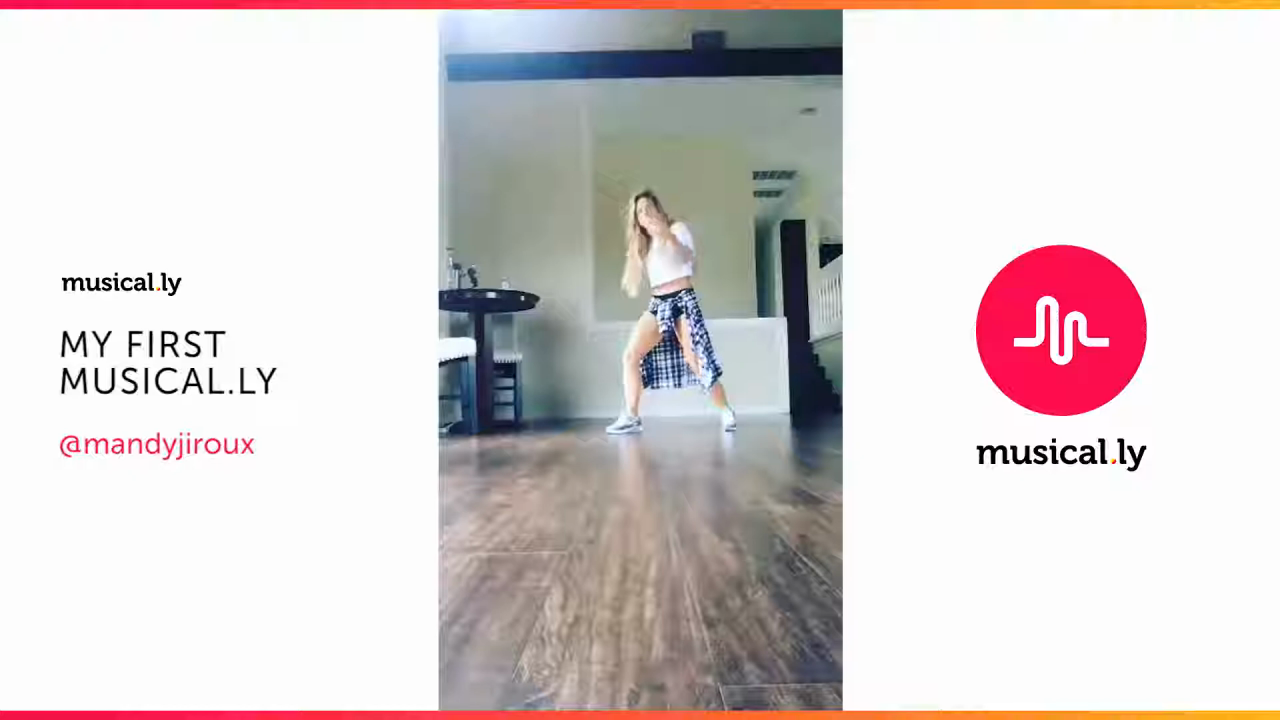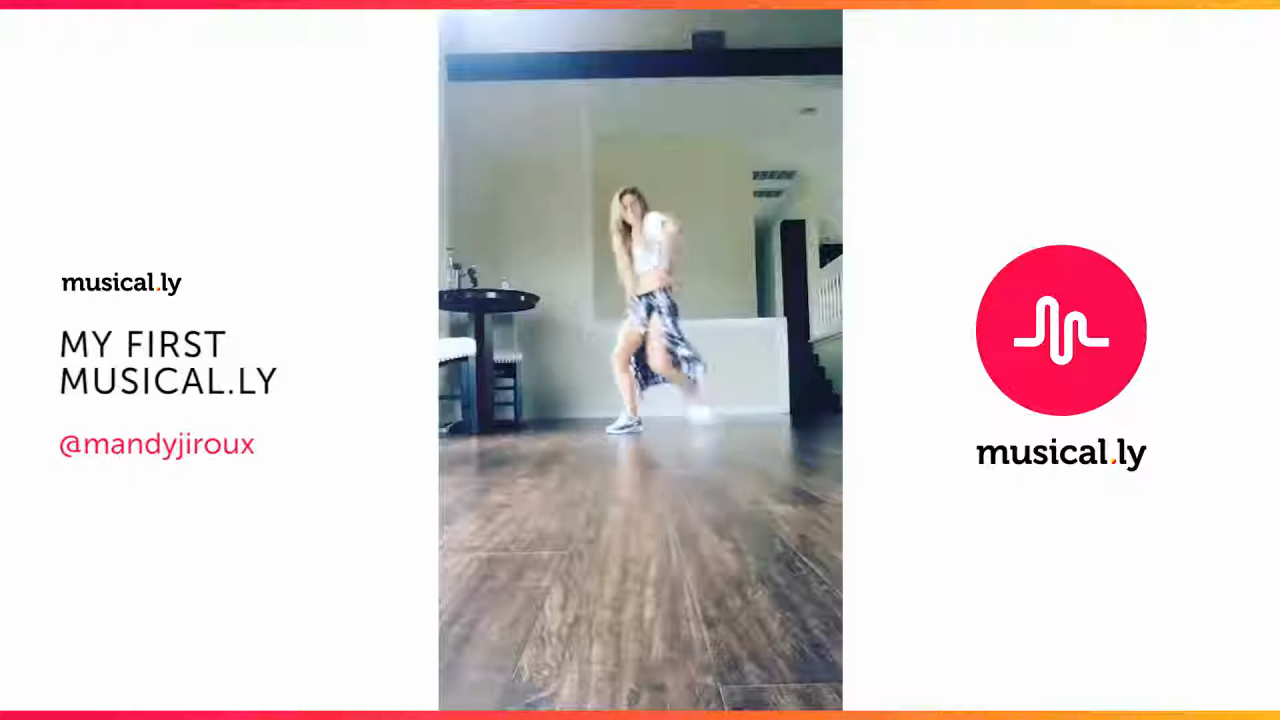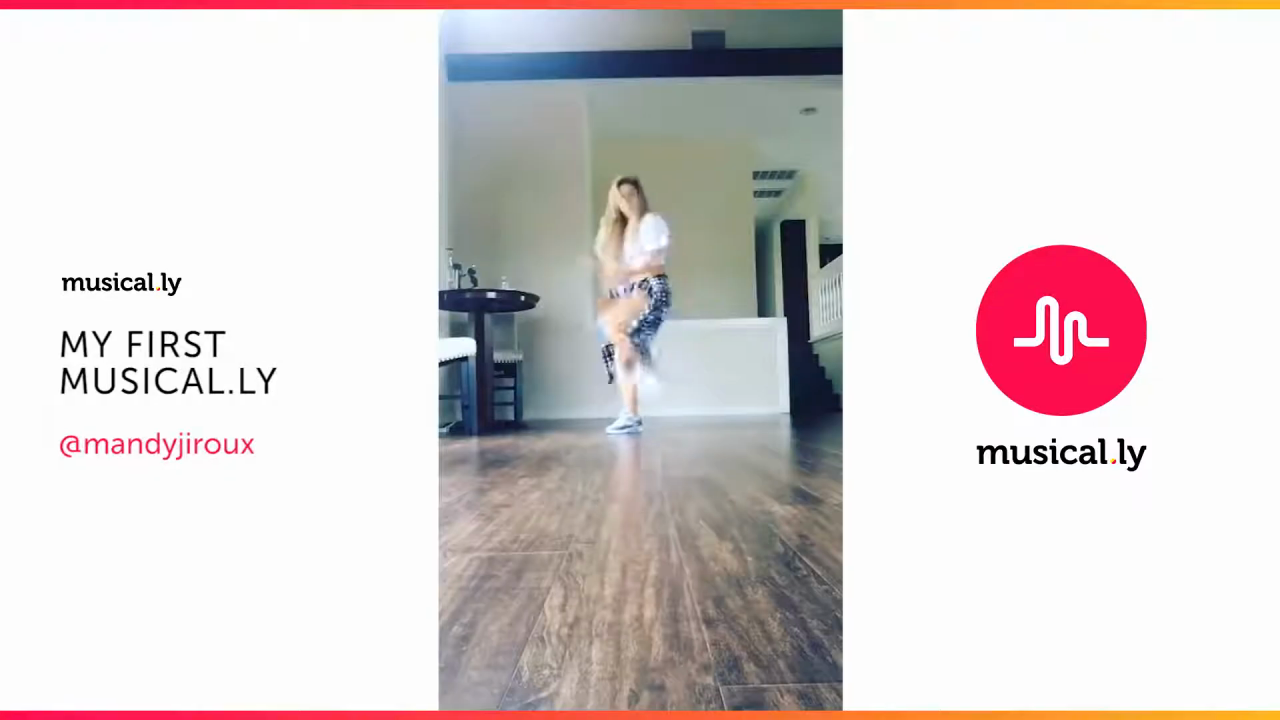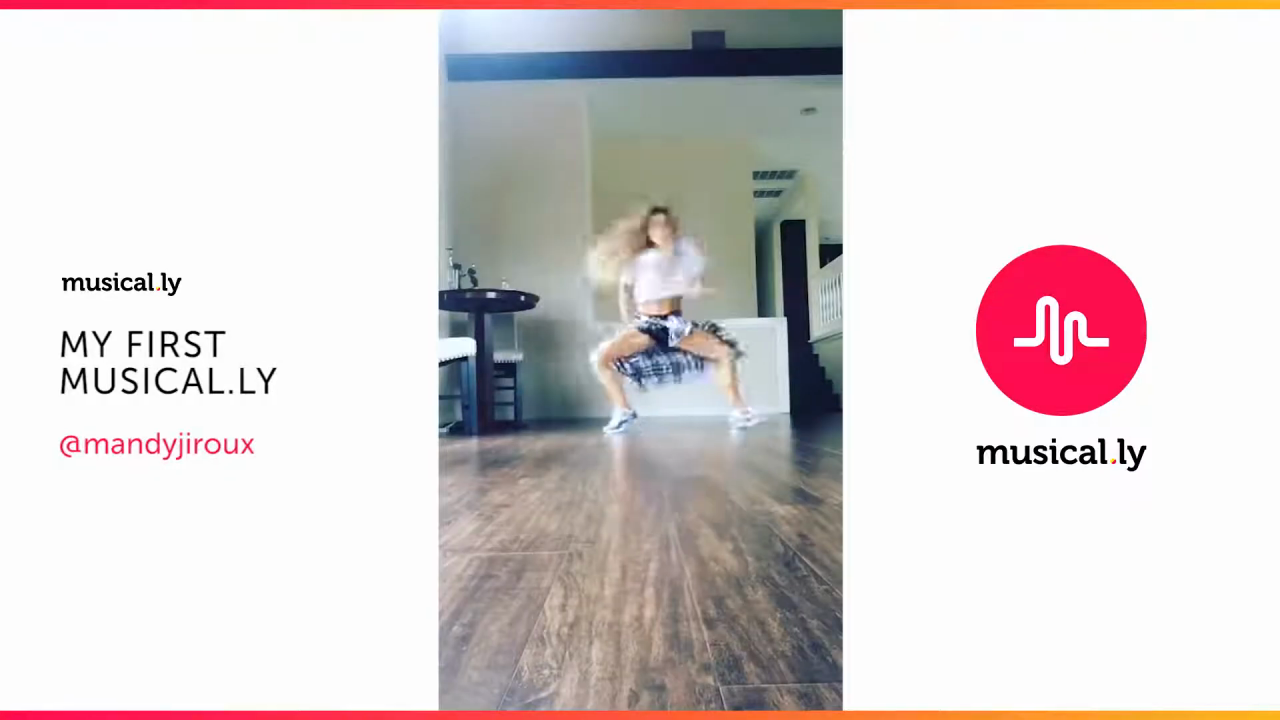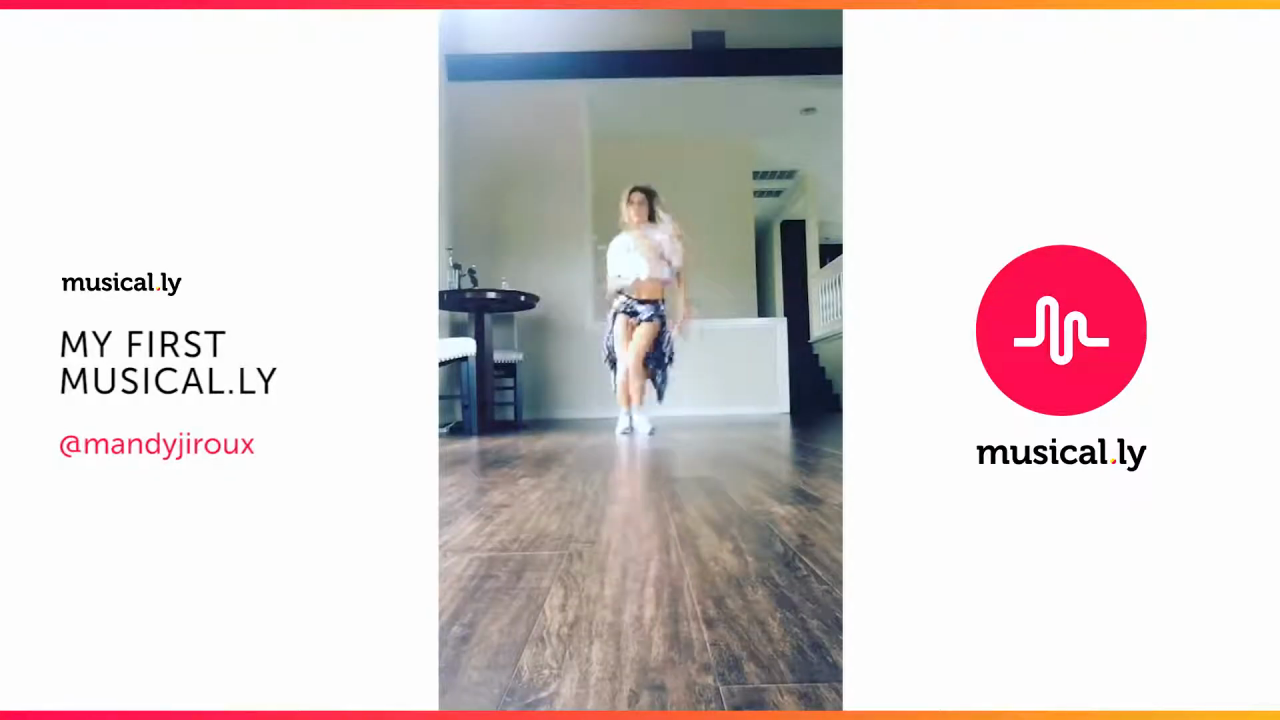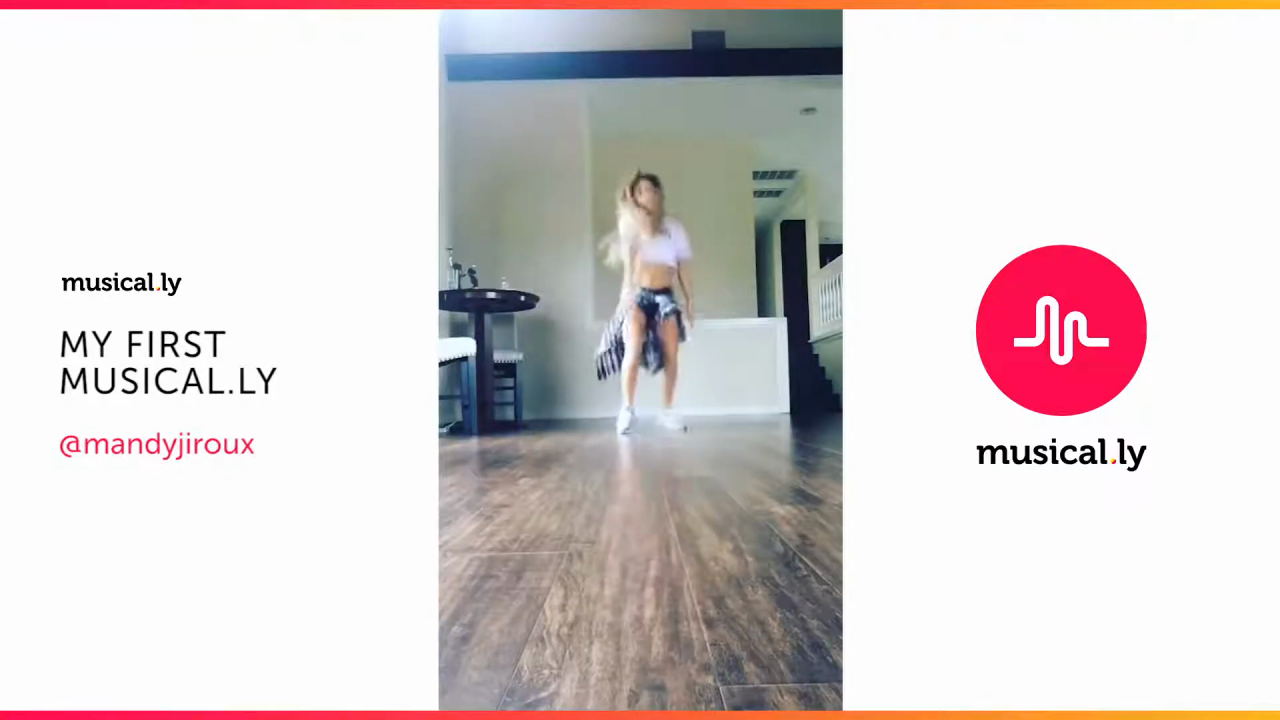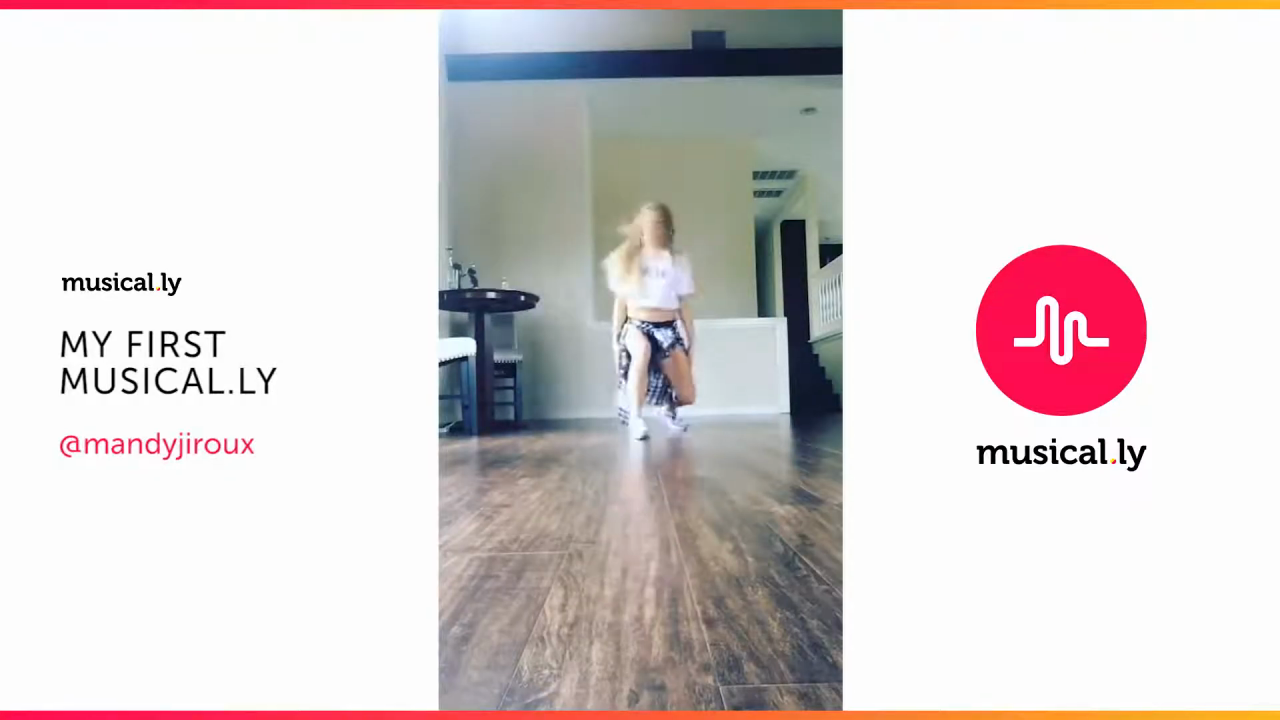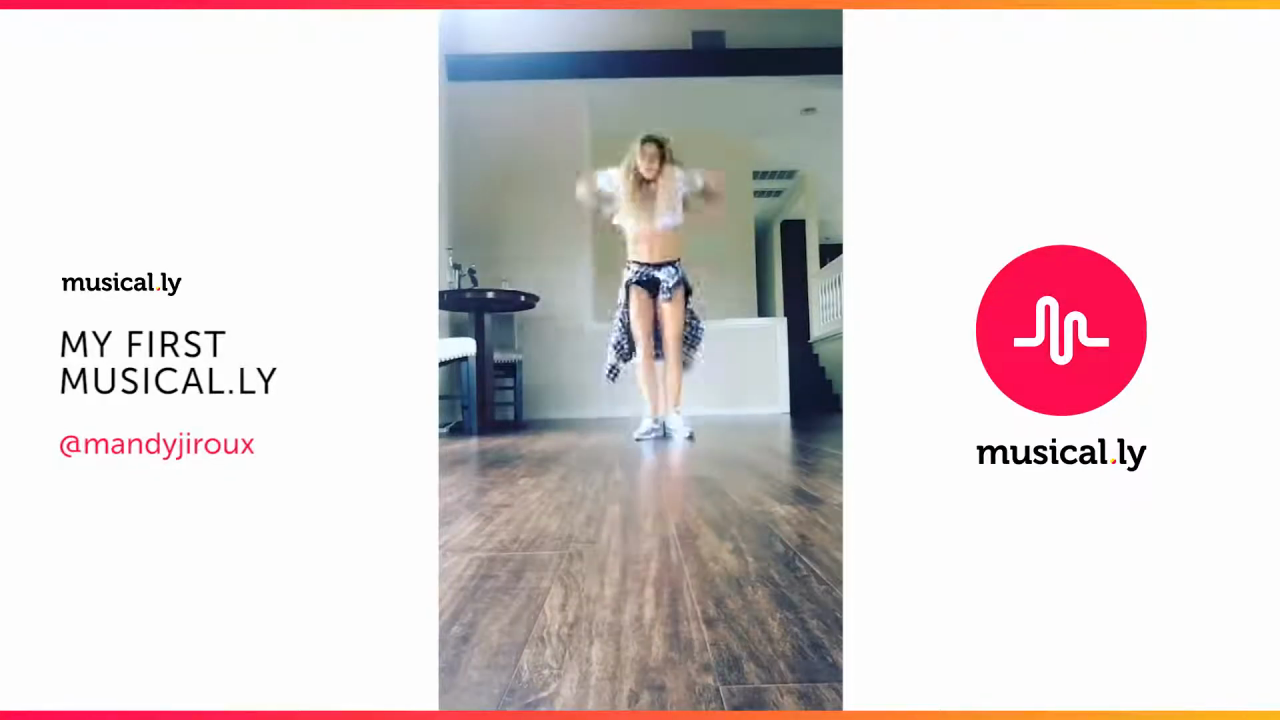
dt=0.5s
person 1, frame 1
left shoulder: (678, 229)
right shoulder: (643, 244)
left elbow: (686, 257)
right elbow: (635, 281)
left wrist: (667, 235)
left hip: (683, 301)
right hip: (657, 304)
left knee: (696, 360)
right knee: (631, 356)
left ankle: (726, 413)
right ankle: (631, 418)
person 1, frame 2
left shoulder: (653, 220)
right shoulder: (630, 239)
left elbow: (671, 229)
left wrist: (668, 240)
left hip: (660, 299)
right hip: (641, 302)
left knee: (659, 361)
right knee: (619, 357)
left ankle: (695, 401)
right ankle: (630, 417)
person 1, frame 3
left shoulder: (652, 222)
right shoulder: (621, 229)
left elbow: (653, 258)
right elbow: (612, 263)
left wrist: (622, 270)
left hip: (652, 288)
right hip: (634, 291)
left knee: (608, 318)
right knee: (621, 353)
left ankle: (639, 366)
right ankle: (630, 416)
person 1, frame 4
left shoulder: (684, 248)
right shoulder: (636, 257)
left elbow: (696, 280)
right elbow: (625, 290)
right wrist: (628, 321)
left hip: (675, 321)
right hip: (644, 323)
left knee: (724, 352)
right knee: (600, 357)
left ankle: (738, 411)
right ankle: (623, 411)
person 1, frame 5
left shoulder: (666, 234)
right shoulder: (620, 243)
left elbow: (679, 273)
right elbow: (613, 283)
left wrist: (683, 307)
right wrist: (617, 286)
left hip: (654, 307)
right hip: (626, 304)
left knee: (634, 357)
right knee: (624, 360)
left ankle: (639, 413)
right ankle: (625, 415)
person 1, frame 6
left shoulder: (673, 227)
right shoulder: (630, 222)
left elbow: (683, 268)
right elbow: (626, 259)
left wrist: (689, 302)
left hip: (665, 298)
right hip: (637, 296)
left knee: (671, 357)
right knee: (633, 349)
left ankle: (668, 410)
right ankle: (627, 410)
person 1, frame 7
left shoulder: (676, 260)
right shoulder: (623, 259)
left elbow: (684, 305)
right elbow: (620, 301)
left wrist: (690, 343)
right wrist: (615, 337)
left hip: (668, 330)
right hip: (637, 326)
left knee: (687, 396)
right knee: (642, 352)
left ankle: (669, 408)
right ankle: (635, 418)
person 1, frame 8
left shoulder: (677, 181)
right shoulder: (622, 184)
left elbow: (713, 193)
right elbow: (585, 191)
left wrist: (707, 186)
right wrist: (588, 188)
left hip: (671, 271)
right hip: (638, 273)
left knee: (674, 345)
right knee: (643, 345)
left ankle: (673, 415)
right ankle: (653, 417)
